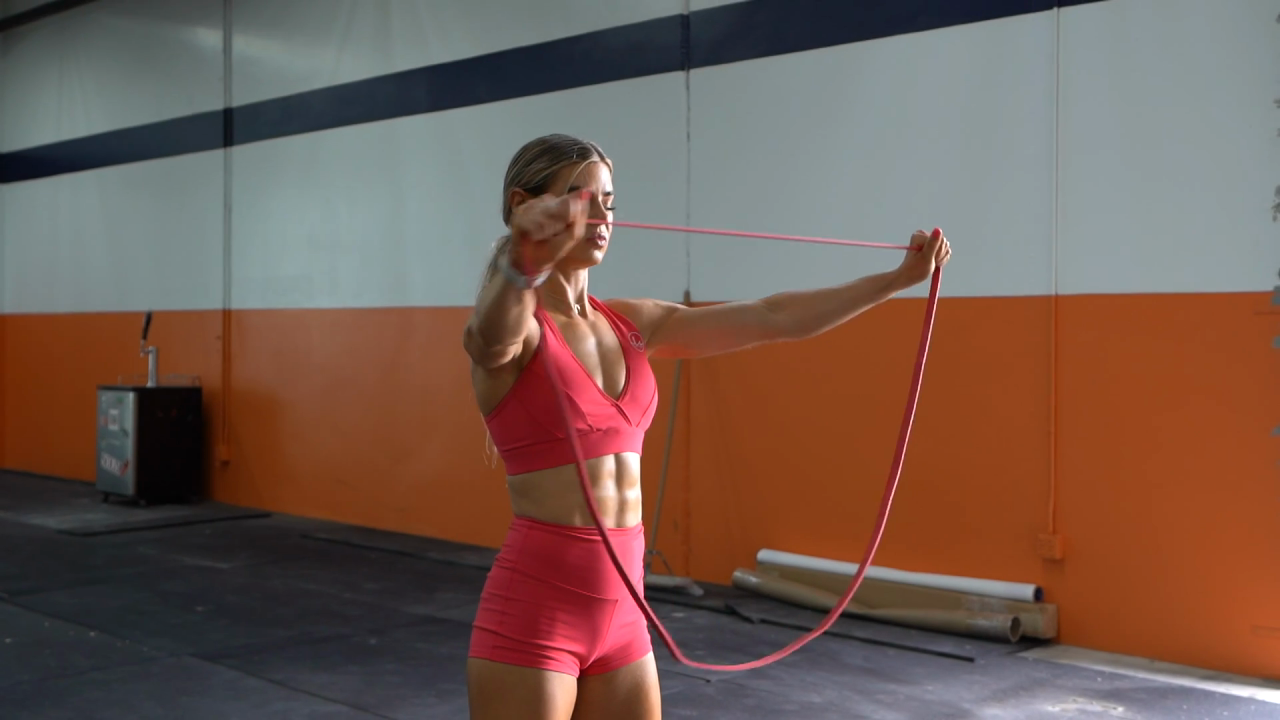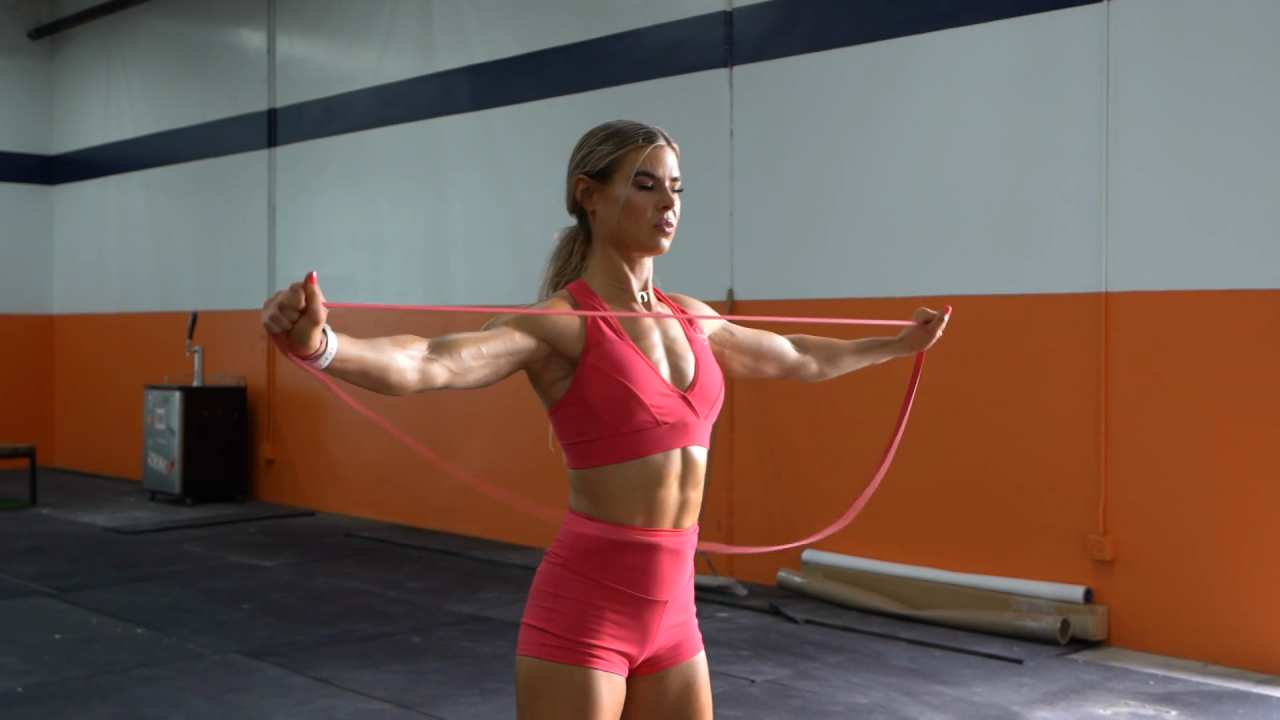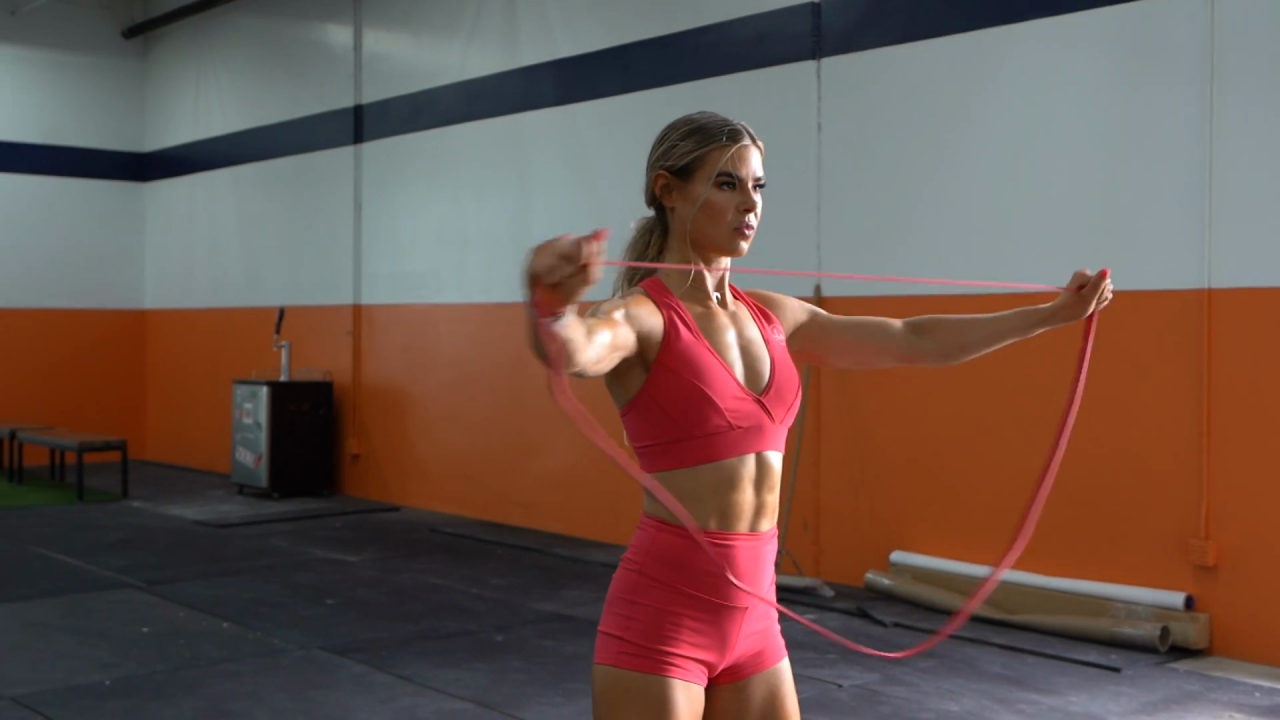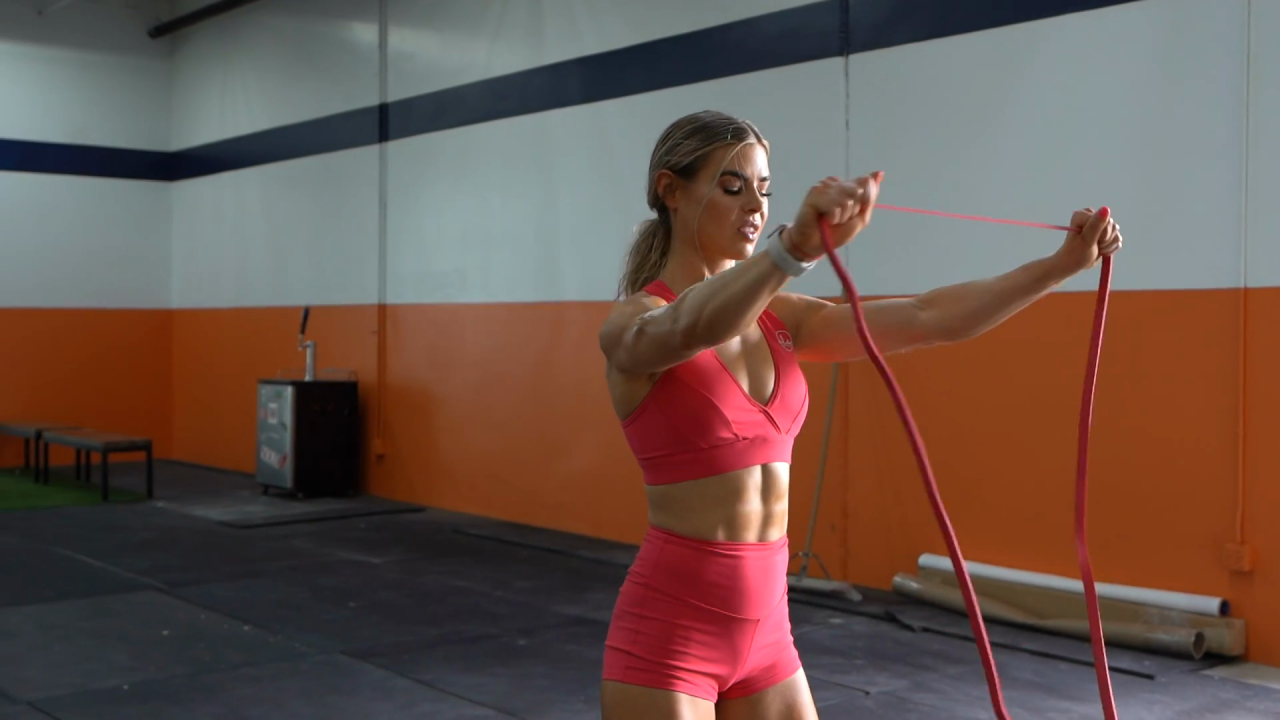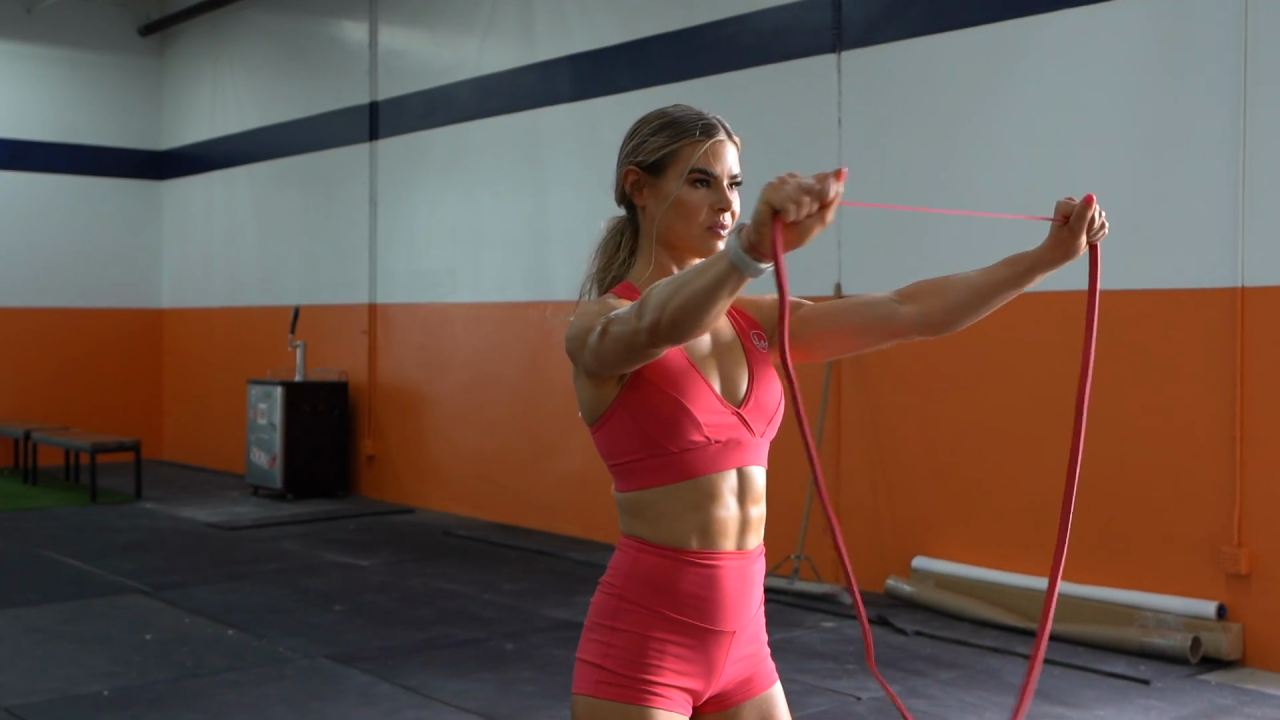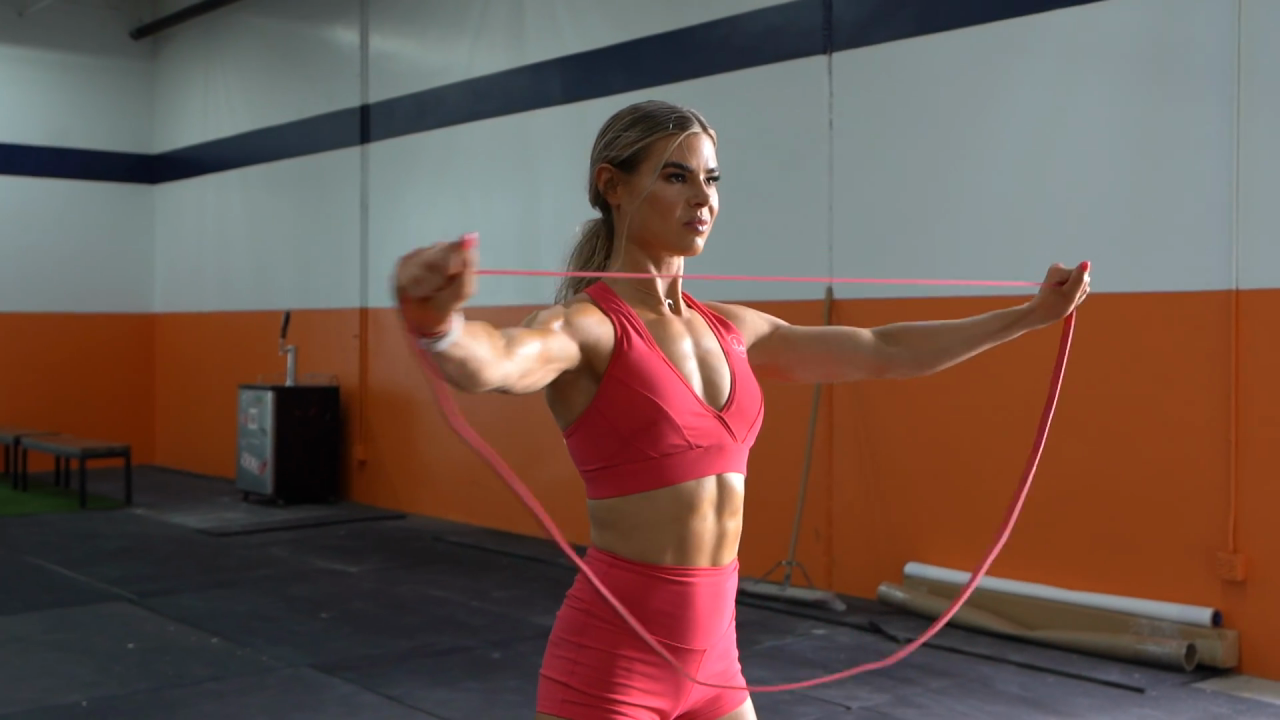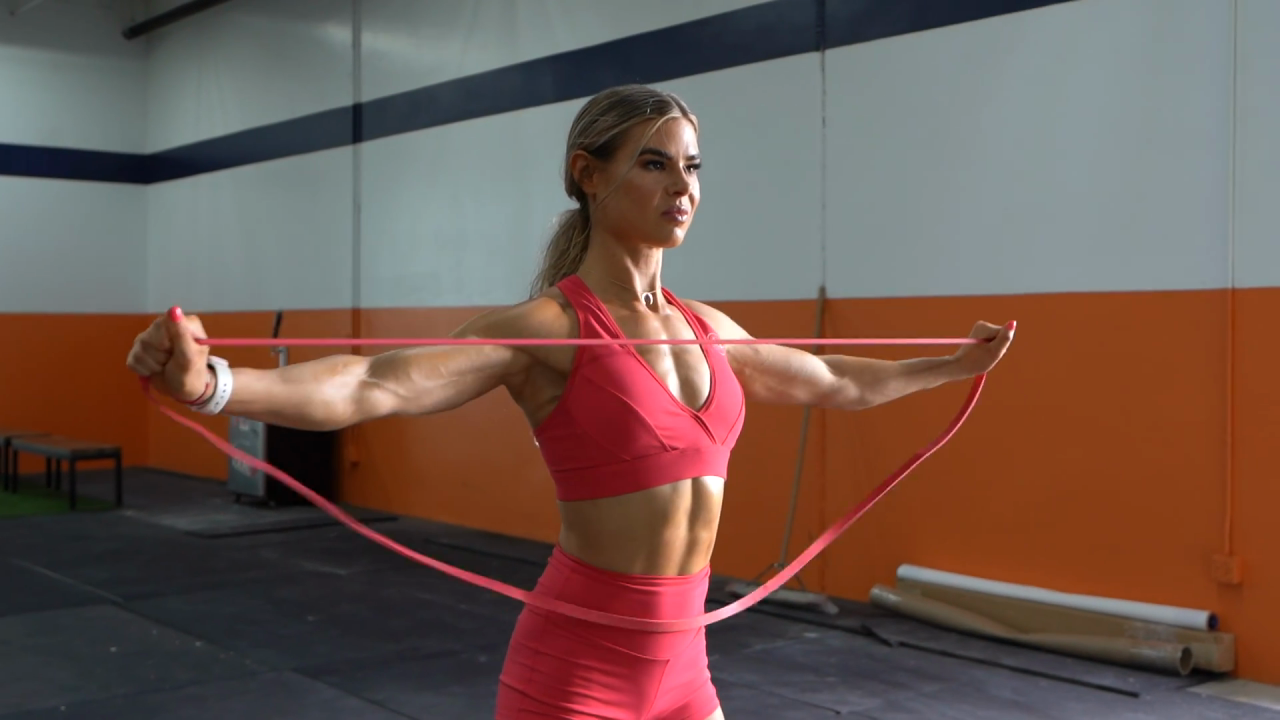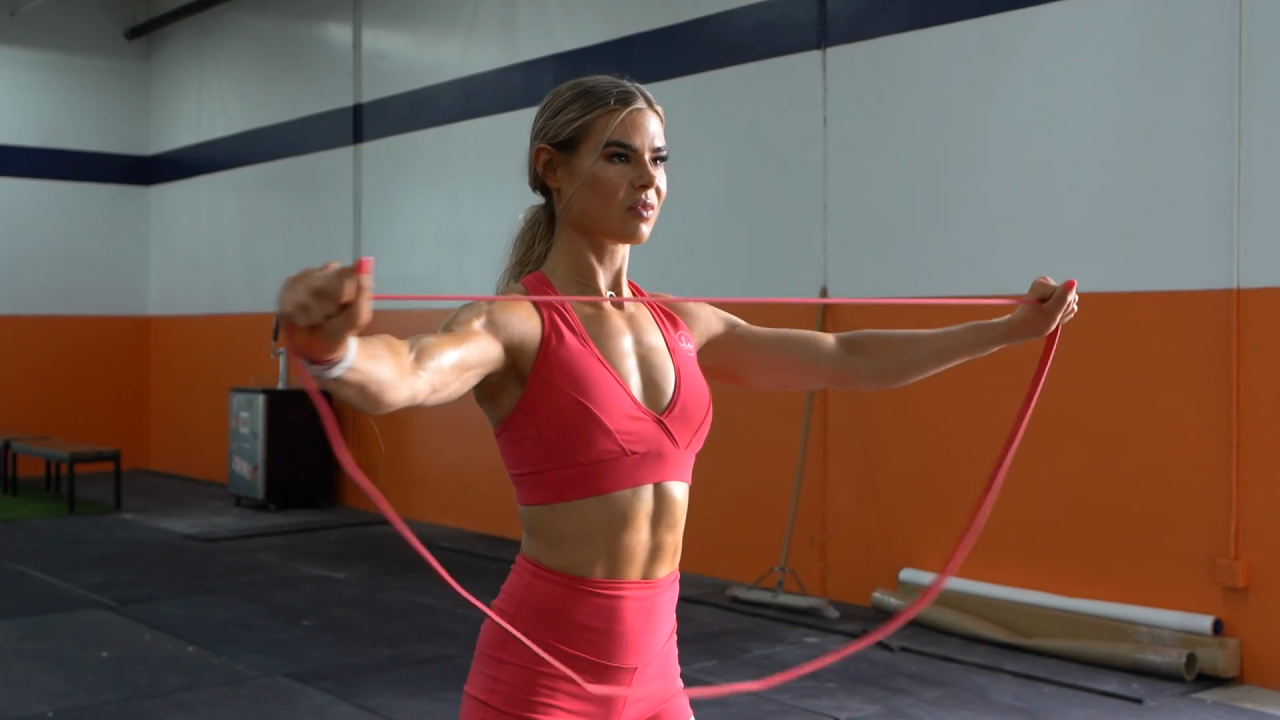
dt=0.5s
person 1, frame 1
left shoulder: (628, 323)
right shoulder: (512, 324)
left elbow: (771, 318)
right elbow: (493, 337)
left wrist: (899, 279)
right wrist: (525, 265)
left hip: (616, 612)
right hip: (529, 616)
person 1, frame 2
left shoulder: (687, 319)
right shoulder: (558, 323)
left elbow: (794, 358)
right elbow: (426, 365)
left wrist: (900, 344)
right wrist: (318, 345)
left hip: (670, 609)
right hip: (582, 610)
person 1, frame 3
left shoulder: (769, 317)
right shoulder: (633, 317)
left elbow: (914, 342)
right elbow: (569, 350)
left wrist: (1056, 312)
right wrist: (550, 304)
left hip: (747, 620)
right hip: (654, 622)
person 1, frame 4
left shoulder: (780, 320)
right shoulder: (635, 324)
left elbow: (927, 318)
right elbow: (699, 328)
left wrist: (1062, 265)
right wrist: (794, 246)
left hip: (763, 630)
right hip: (666, 635)
person 1, frame 5
left shoulder: (751, 322)
right shoulder: (601, 326)
left elbow: (907, 313)
right elbow: (656, 329)
left wrist: (1048, 256)
right wrist: (750, 246)
left hip: (739, 644)
right hip: (639, 649)
person 1, frame 6
left shoulder: (726, 331)
right shoulder: (581, 328)
left elbow: (888, 352)
right elbow: (490, 361)
left wrist: (1031, 313)
right wrist: (435, 323)
left hip: (708, 659)
right hip: (608, 663)
person 1, frame 7
left shoulder: (702, 327)
right shoulder: (541, 327)
left elbow: (832, 382)
right elbow: (368, 389)
left wrist: (959, 365)
right wrist: (208, 385)
person 1, frame 8
left shoulder: (678, 326)
right shoulder: (509, 322)
left elbow: (850, 360)
right elbow: (405, 374)
left wrist: (1011, 328)
right wrist: (331, 347)
